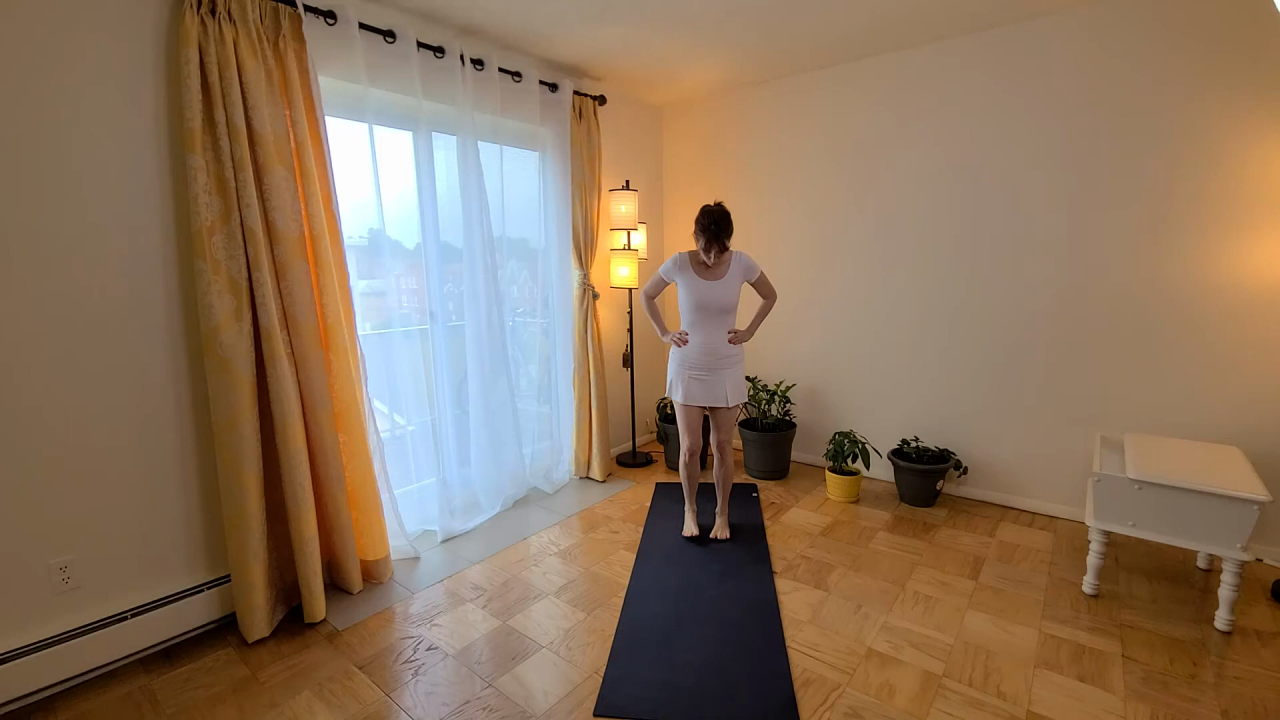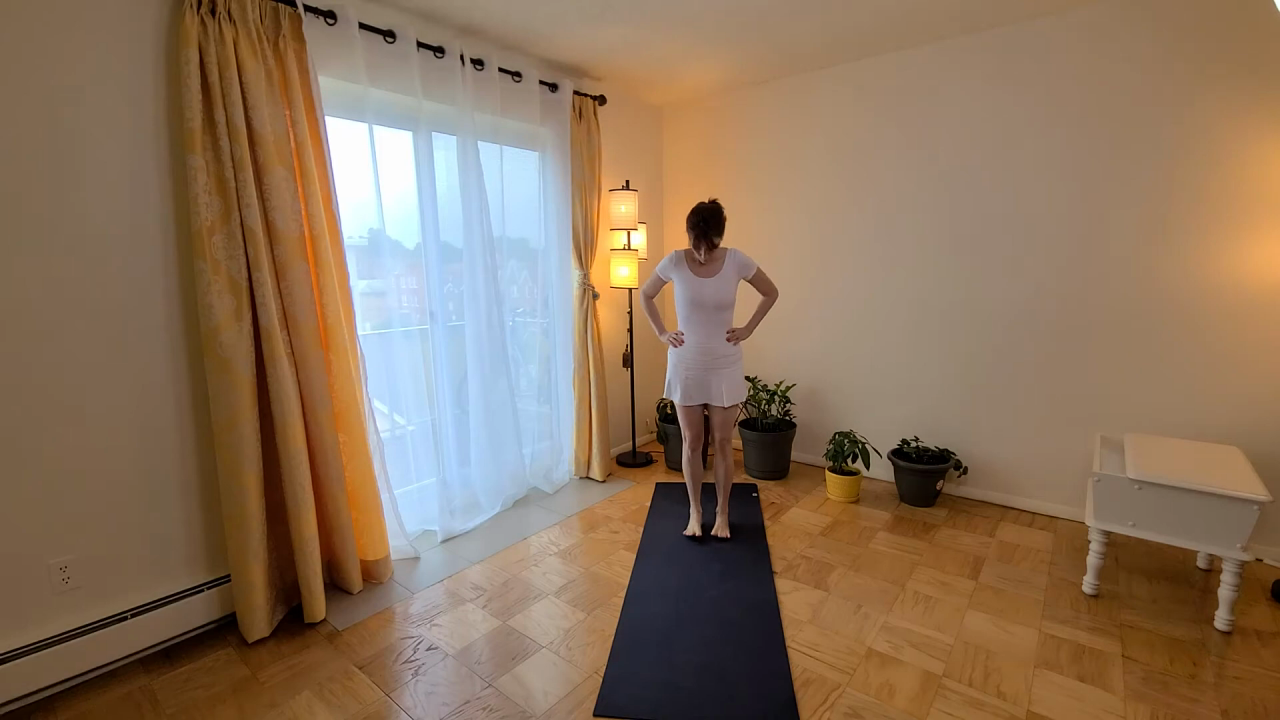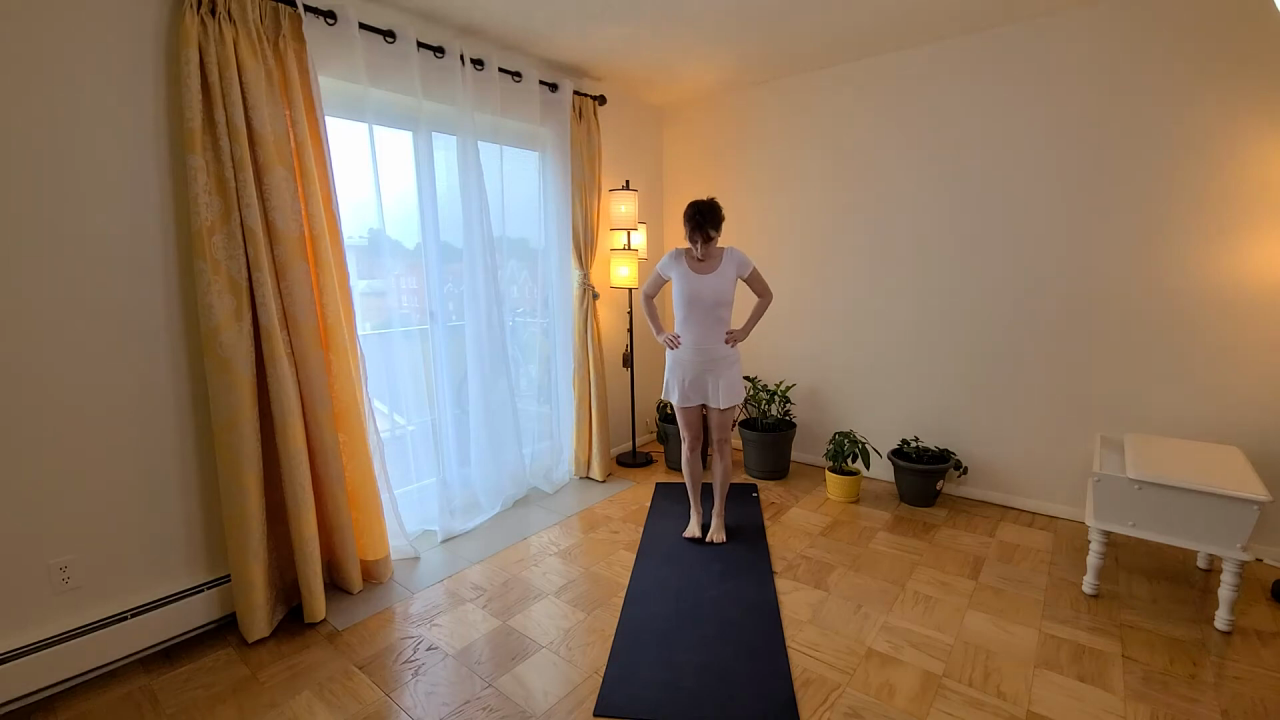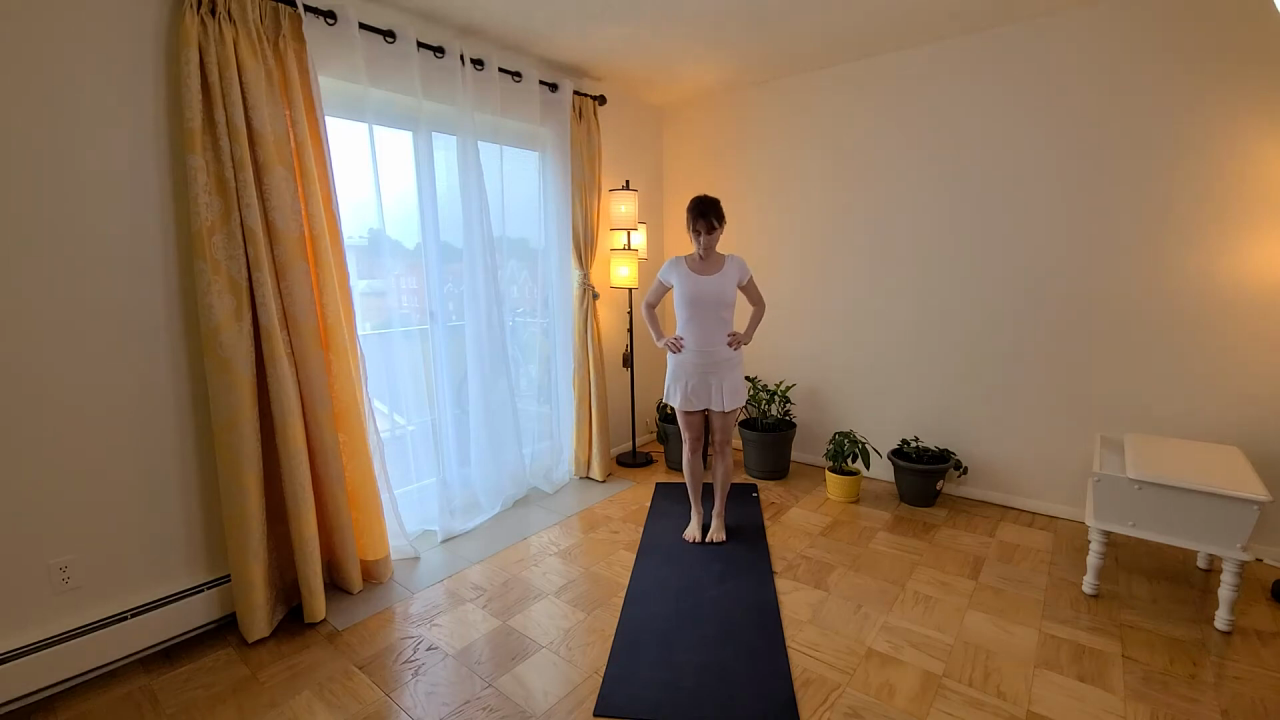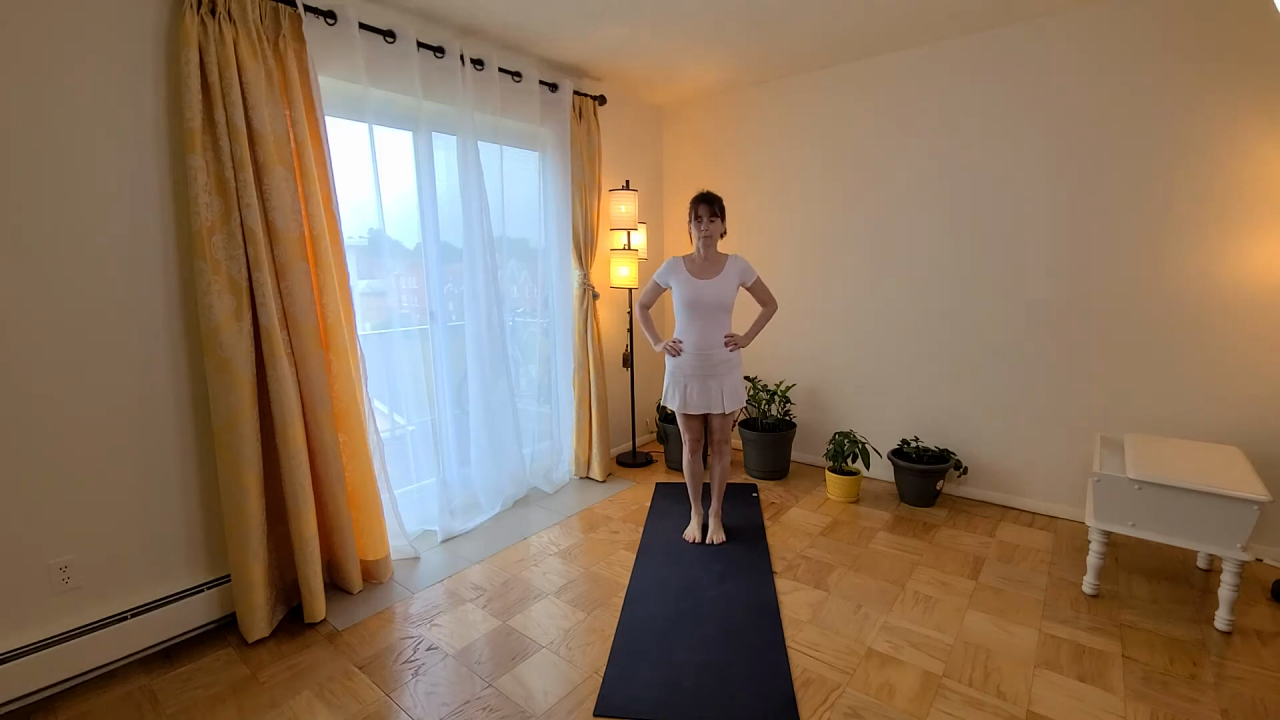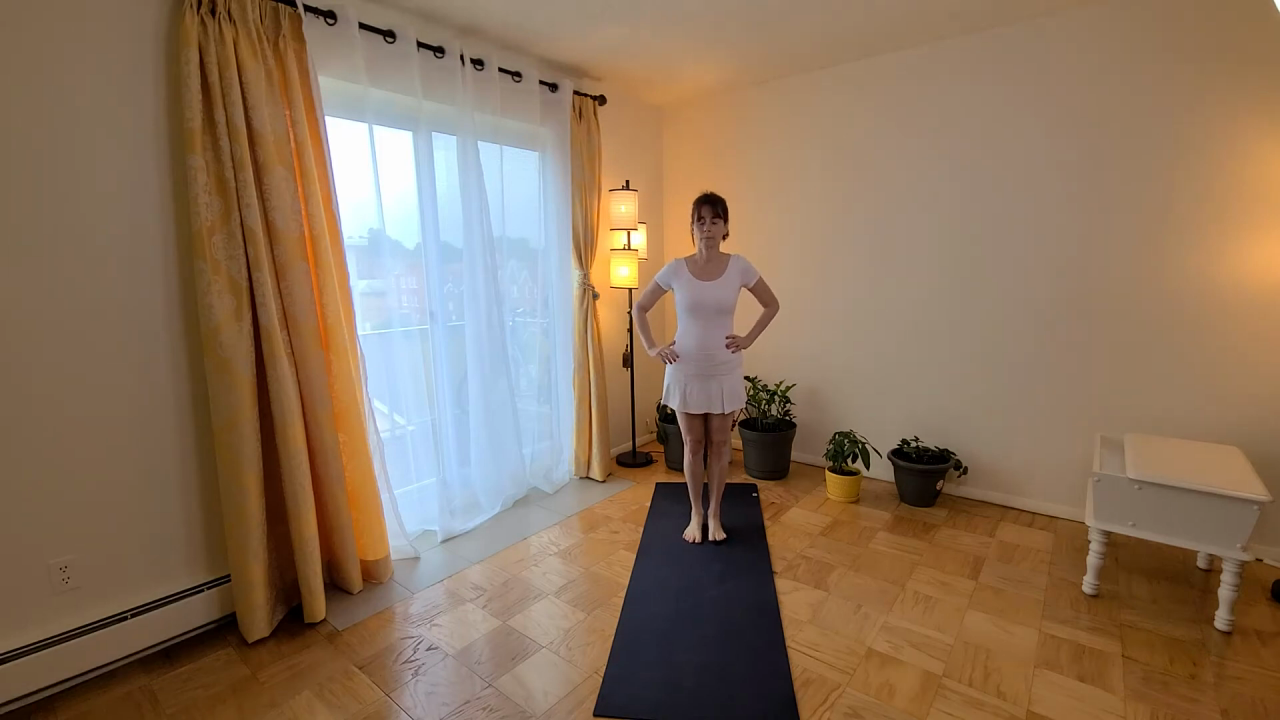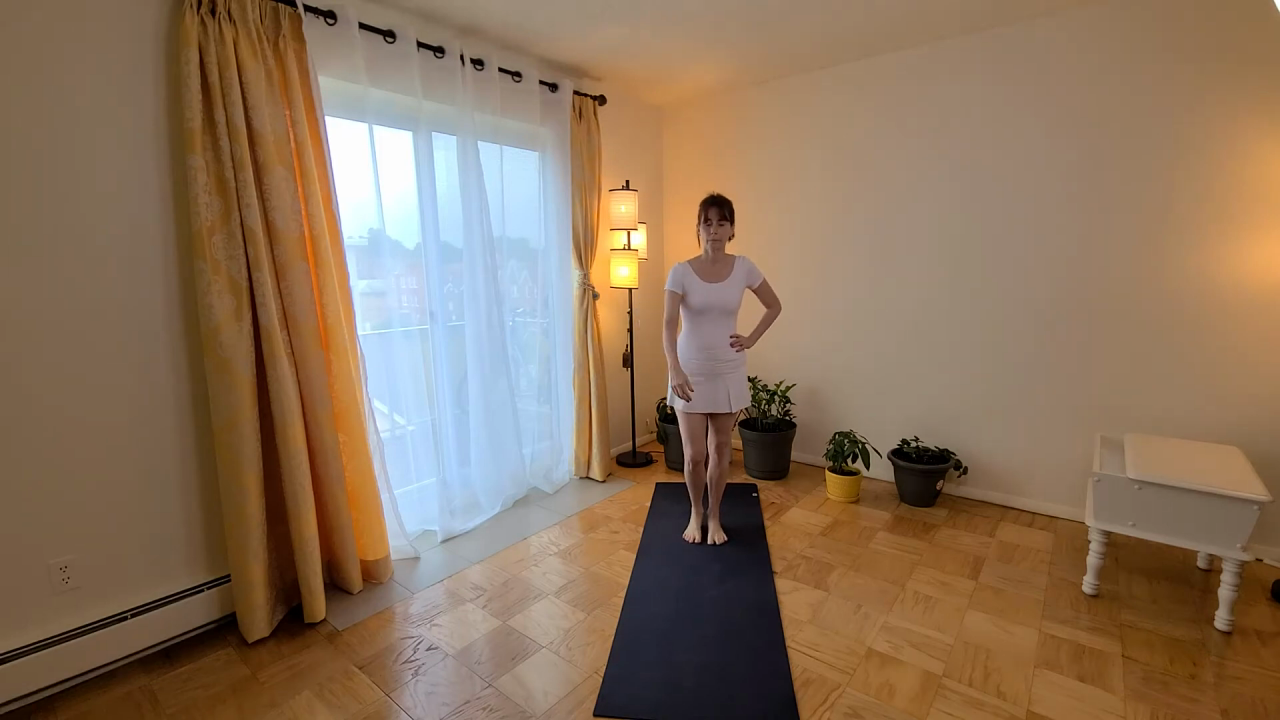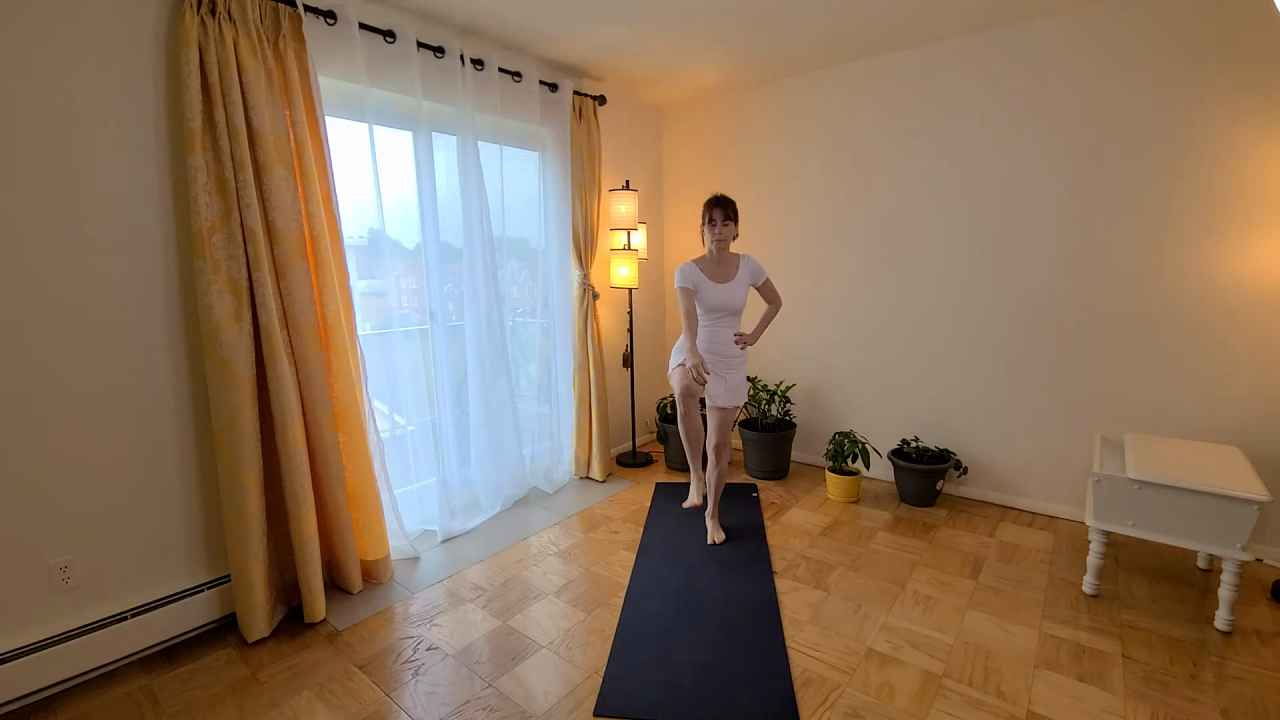
dt=0.4s
person 1, frame 1
left shoulder: (742, 263)
right shoulder: (678, 264)
left elbow: (770, 296)
right elbow: (647, 295)
left wrist: (750, 331)
right wrist: (664, 333)
left hip: (726, 369)
right hip: (688, 368)
left knee: (722, 445)
right knee: (690, 447)
left ankle: (722, 515)
right ankle: (690, 508)
person 1, frame 2
left shoulder: (737, 261)
right shoulder: (674, 262)
left elbow: (771, 293)
right elbow: (646, 295)
left wrist: (748, 329)
right wrist: (662, 333)
left hip: (724, 367)
right hip: (685, 366)
left knee: (722, 442)
right knee: (692, 442)
left ankle: (722, 513)
right ankle: (695, 512)
person 1, frame 3
left shoulder: (734, 259)
right shoulder: (673, 260)
left elbow: (765, 296)
right elbow: (646, 295)
left wrist: (745, 331)
right wrist: (659, 333)
left hip: (722, 367)
right hip: (683, 366)
left knee: (720, 443)
right knee: (690, 442)
left ankle: (718, 516)
right ankle: (695, 512)
person 1, frame 4
left shoulder: (735, 265)
right shoulder: (674, 267)
left elbow: (759, 305)
right elbow: (648, 305)
left wrist: (747, 335)
right wrist: (659, 339)
left hip: (725, 369)
right hip: (686, 368)
left knee: (722, 444)
right knee: (692, 444)
left ankle: (719, 516)
right ankle: (696, 513)
person 1, frame 5
left shoulder: (737, 266)
right shoulder: (673, 268)
left elbow: (770, 304)
right elbow: (641, 306)
left wrist: (747, 337)
right wrist: (657, 342)
left hip: (723, 370)
right hip: (684, 370)
left knee: (720, 444)
right knee: (692, 445)
left ankle: (715, 514)
right ankle: (695, 514)
person 1, frame 6
left shoulder: (739, 267)
right shoulder: (675, 270)
left elbow: (772, 305)
right elbow: (640, 309)
left wrist: (749, 339)
right wrist: (652, 347)
left hip: (724, 372)
right hip: (685, 371)
left knee: (718, 445)
right knee: (693, 446)
left ankle: (714, 514)
right ankle: (695, 514)
person 1, frame 7
left shoulder: (744, 268)
right shoulder: (681, 272)
left elbow: (774, 306)
right elbow: (670, 324)
left wrist: (752, 339)
right wrist: (675, 369)
left hip: (728, 373)
right hip: (690, 372)
left knee: (720, 448)
right knee: (695, 455)
left ankle: (714, 515)
right ankle: (695, 513)
person 1, frame 8
left shoulder: (748, 266)
right shoulder: (688, 271)
left elbow: (775, 302)
right elbow: (688, 315)
left wrist: (754, 336)
right wrist: (692, 353)
left hip: (729, 365)
right hip: (691, 358)
left knee: (719, 444)
right knee: (685, 389)
left ankle: (712, 515)
right ankle: (697, 479)
